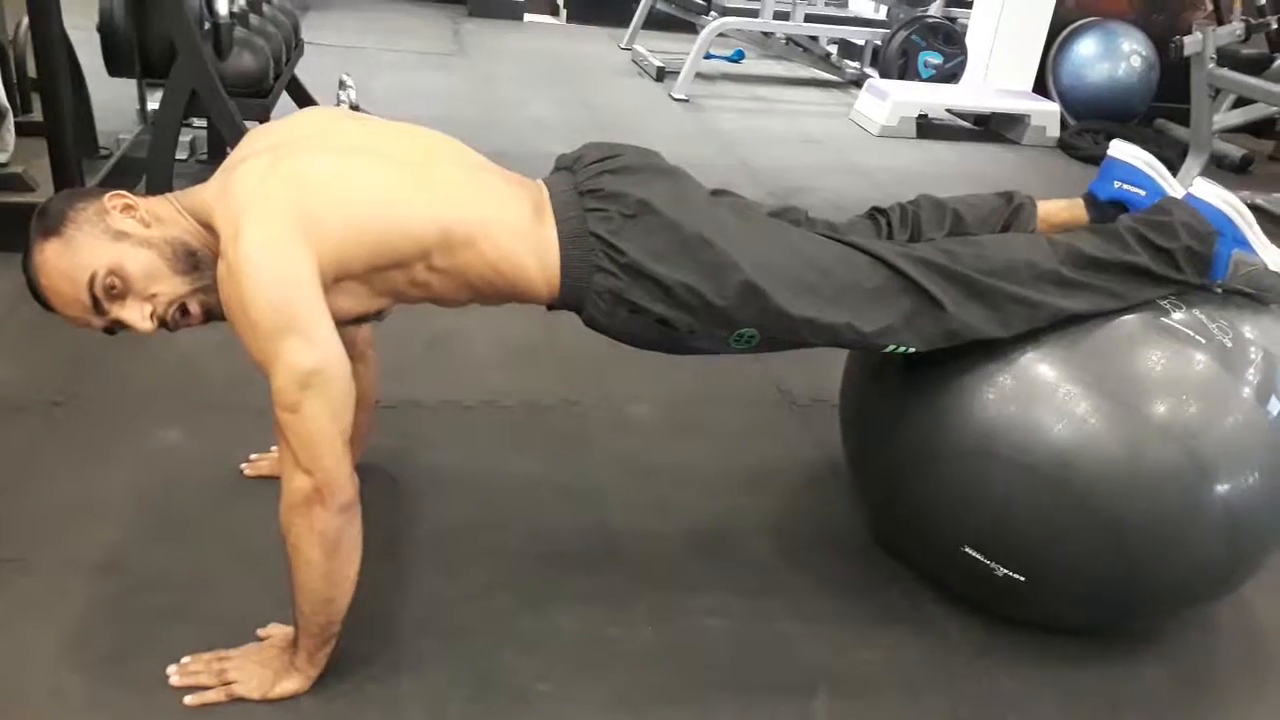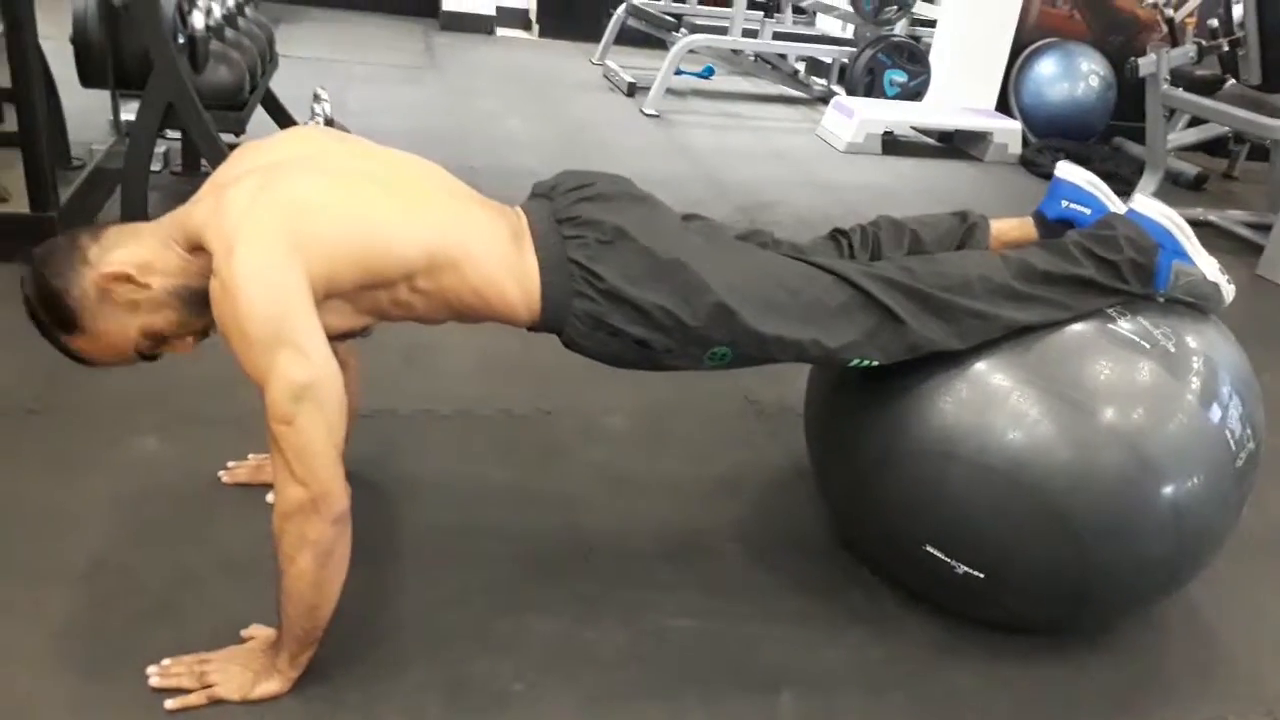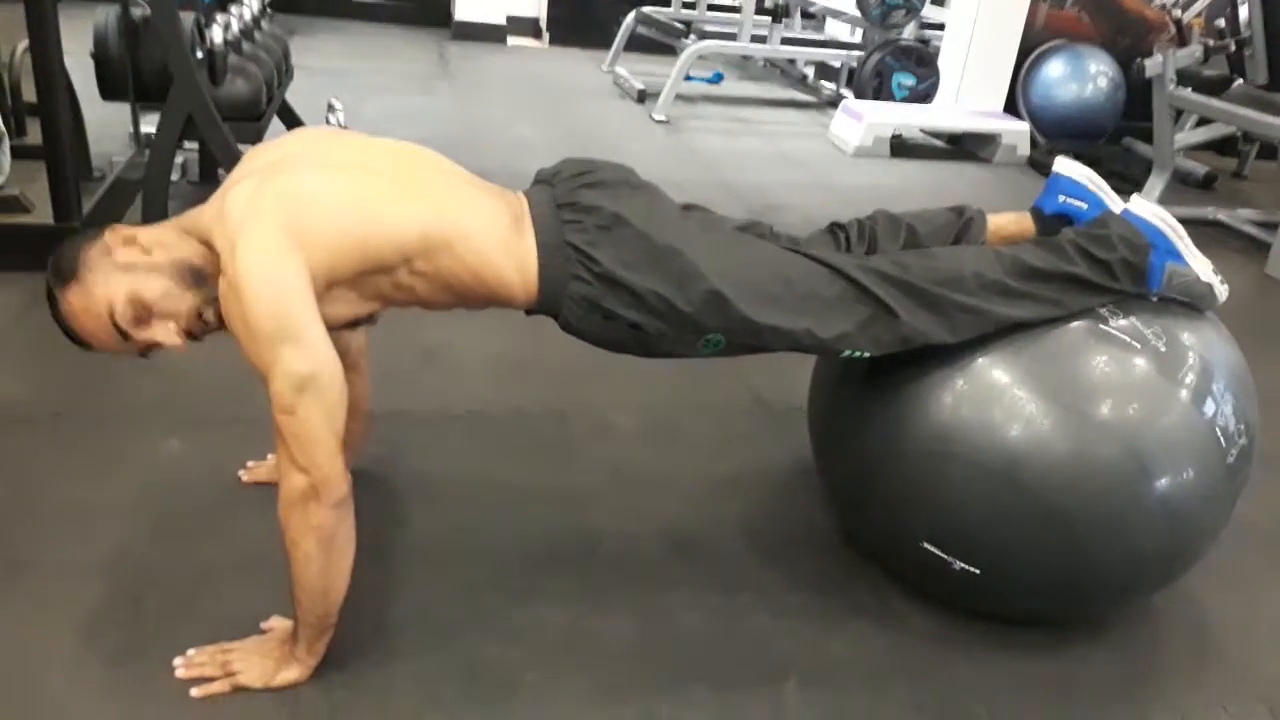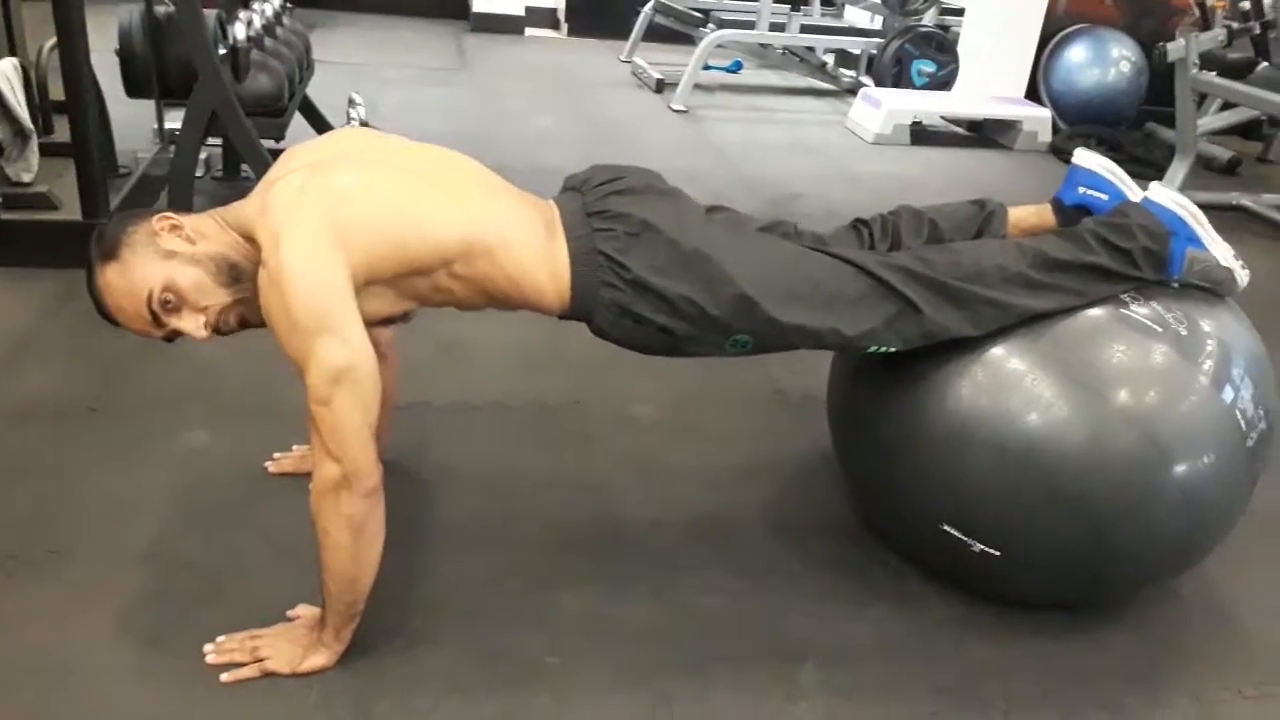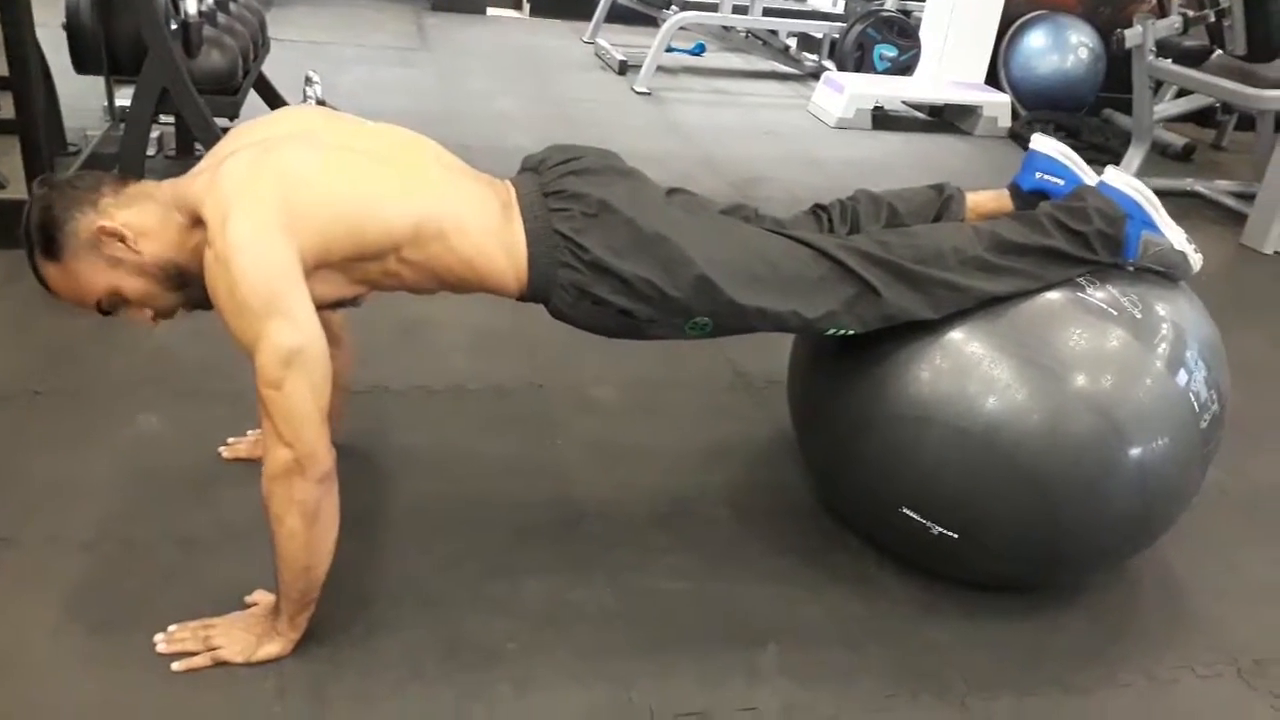
dt=1s
person 1, frame 1
left shoulder: (252, 257)
right shoulder: (264, 156)
left elbow: (323, 494)
left wrist: (303, 657)
right wrist: (332, 436)
left hip: (631, 262)
right hip: (605, 193)
left knee: (910, 301)
right knee: (875, 248)
right ankle: (1103, 201)
person 1, frame 2
left shoulder: (245, 277)
right shoulder: (250, 176)
left elbow: (321, 503)
right wrist: (304, 442)
left hip: (605, 287)
right hip: (582, 219)
left knee: (873, 313)
right knee: (840, 272)
left ankle: (1133, 252)
right ankle: (1050, 215)
person 1, frame 3
left shoulder: (250, 271)
right shoulder: (261, 178)
left elbow: (320, 491)
left wrist: (300, 650)
right wrist: (335, 440)
left hip: (603, 270)
right hip: (582, 206)
left knee: (865, 306)
right knee: (836, 264)
left ankle: (1128, 253)
right ankle: (1048, 210)
person 1, frame 4
left shoulder: (289, 265)
right shoulder: (298, 176)
left elbow: (353, 483)
left wrist: (328, 635)
right wrist: (343, 432)
left hip: (634, 276)
right hip: (611, 210)
left knee: (891, 304)
right knee: (857, 257)
left ankle: (1148, 241)
right ankle: (1064, 205)
person 1, frame 5
left shoulder: (237, 247)
right shoulder: (245, 155)
left elbow: (303, 465)
left wrist: (284, 624)
right wrist: (308, 417)
left hip: (590, 257)
right hip: (566, 191)
left knee: (850, 285)
right knee: (817, 241)
left ankle: (1104, 224)
right ankle: (1025, 187)
